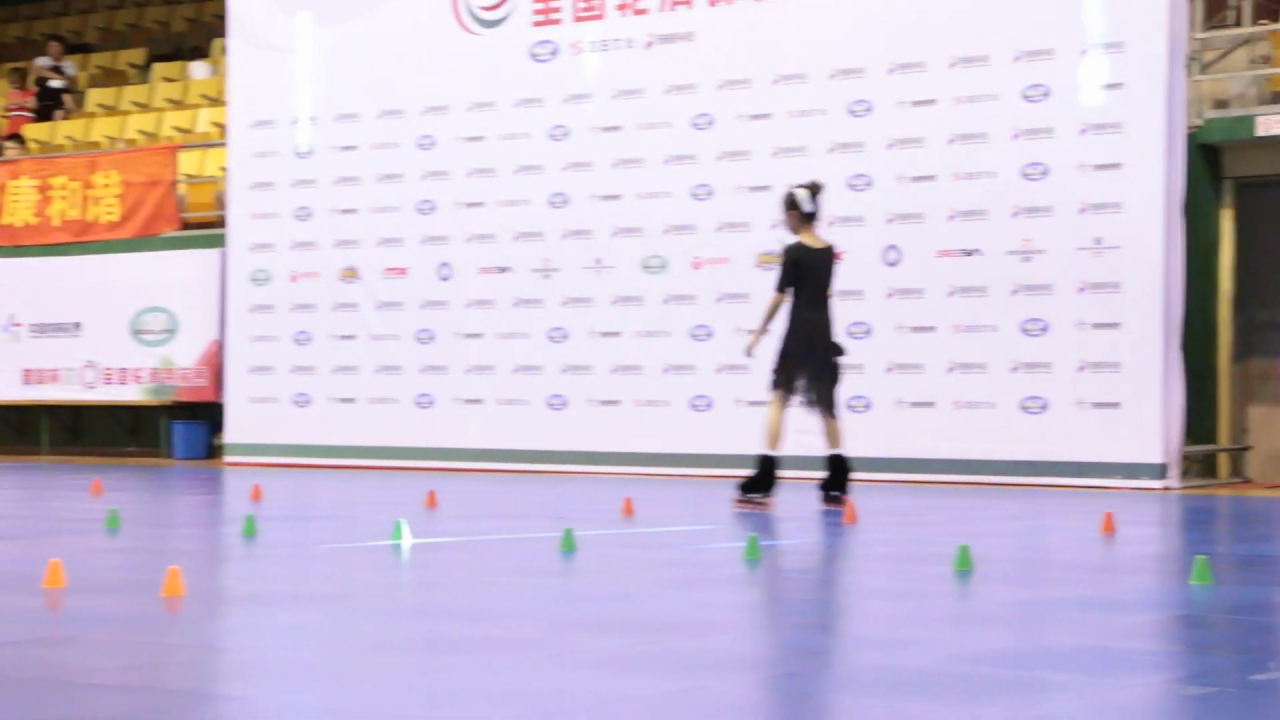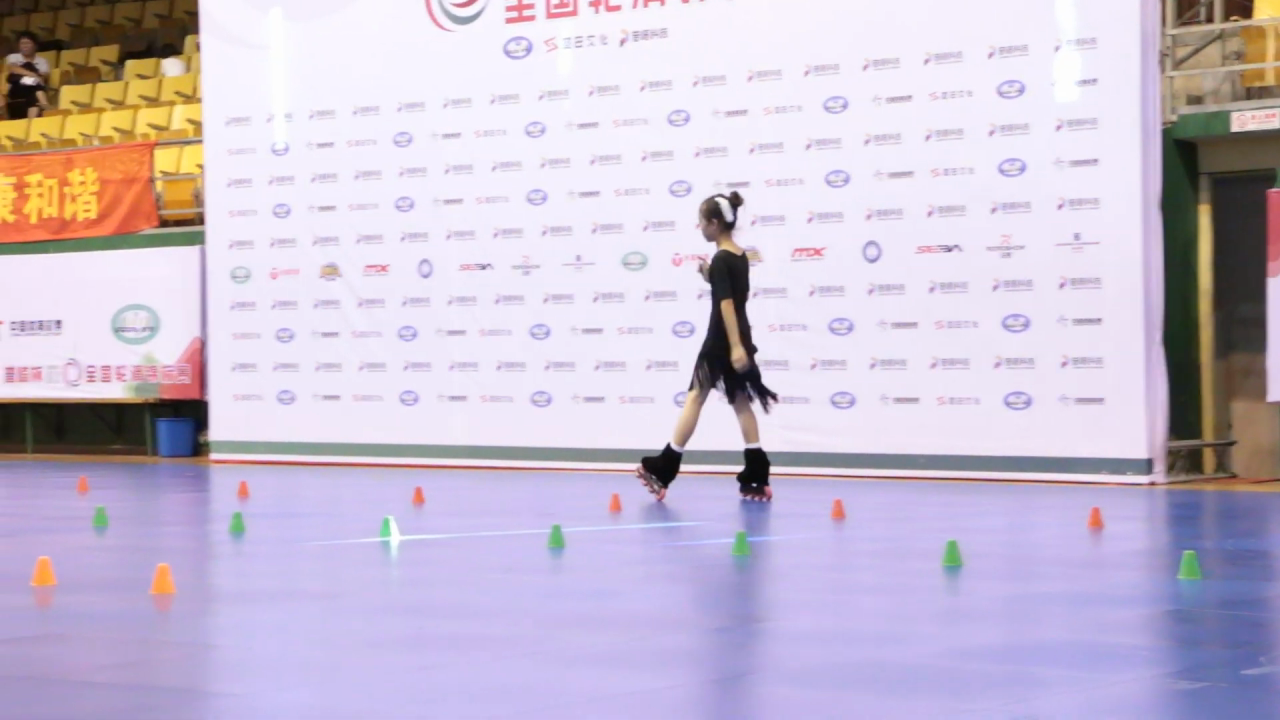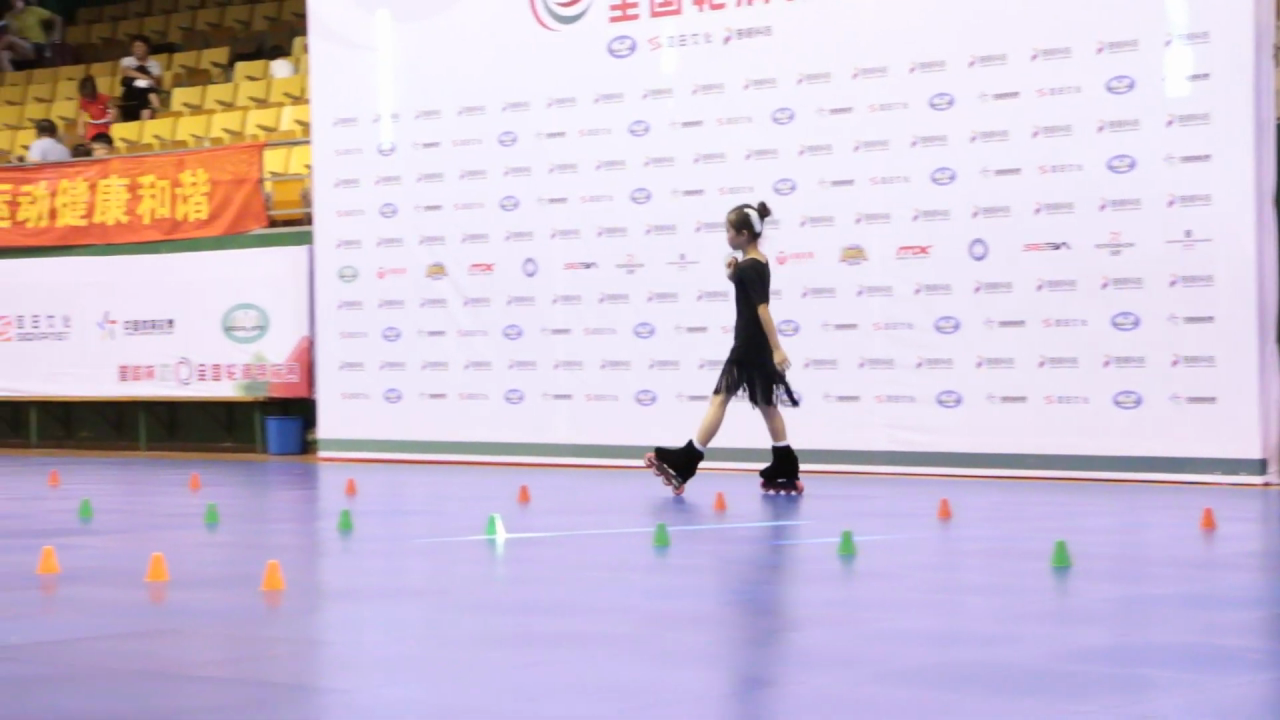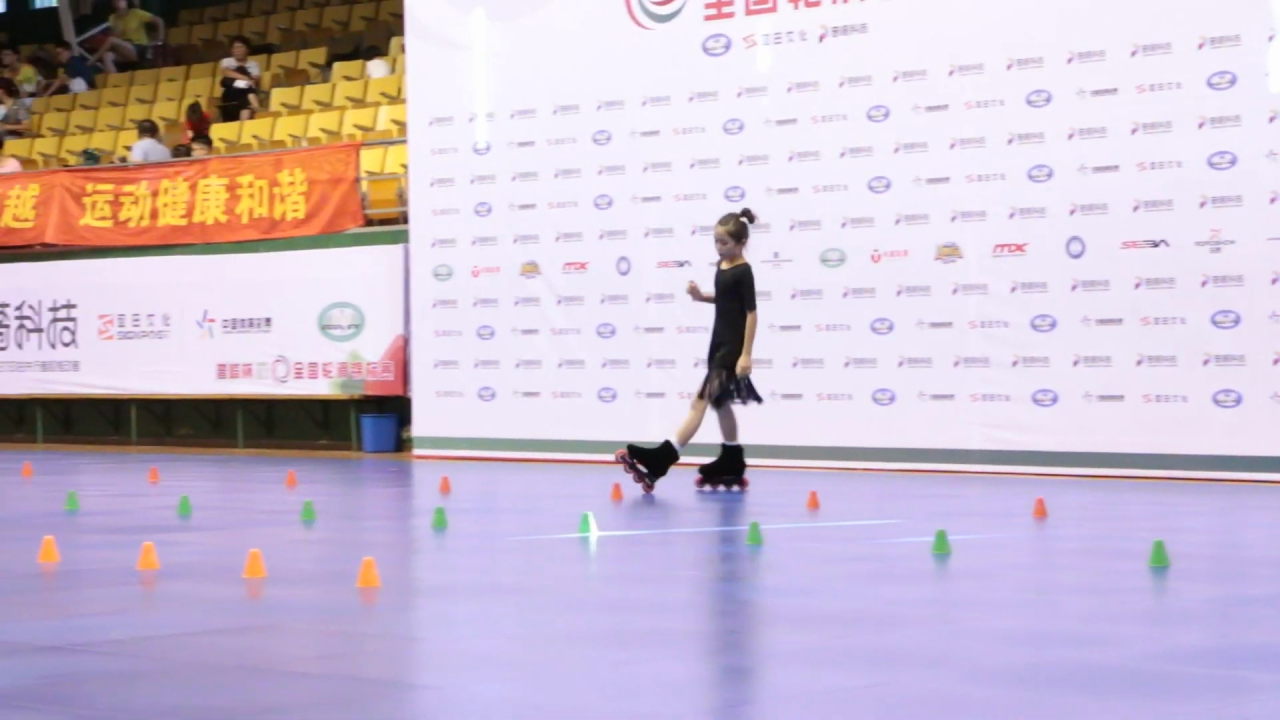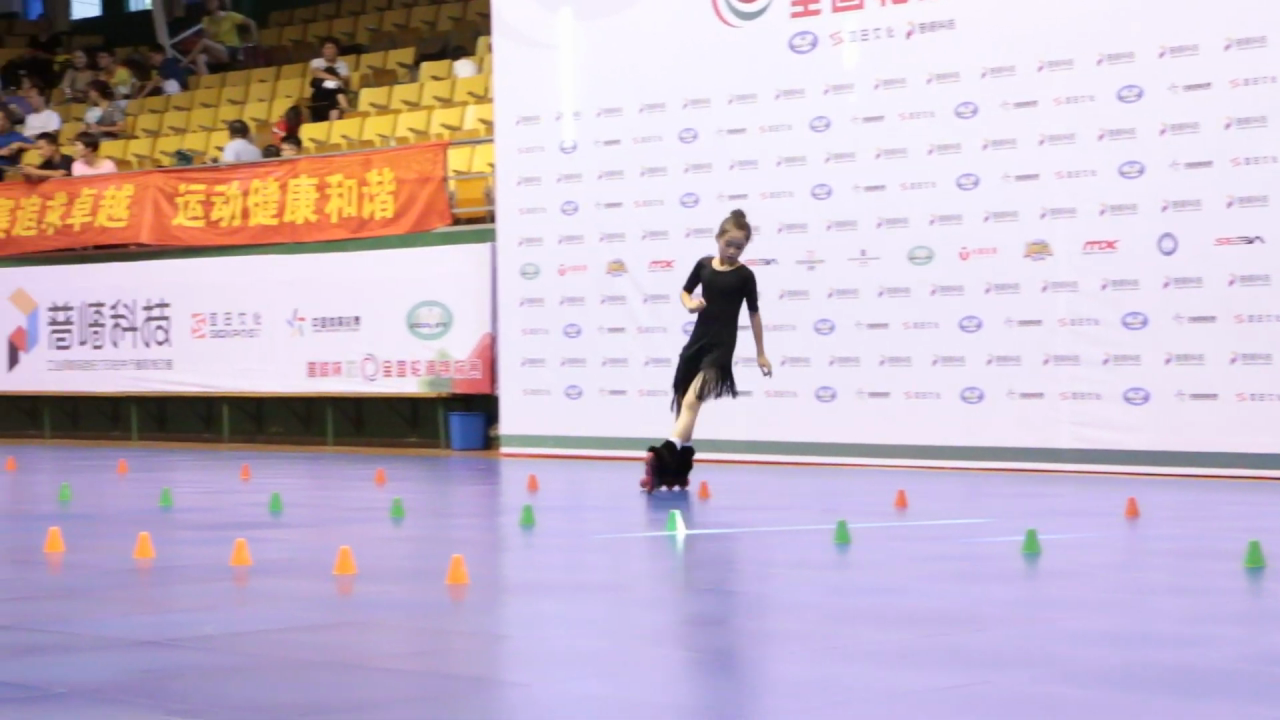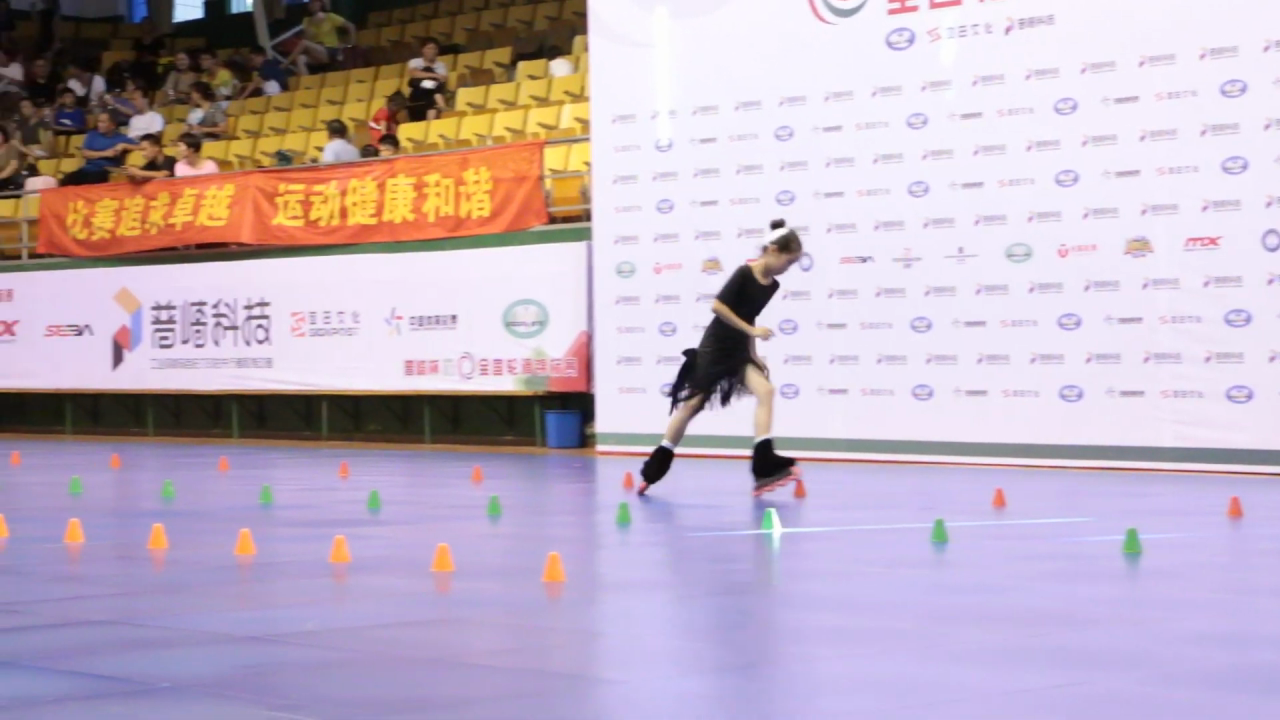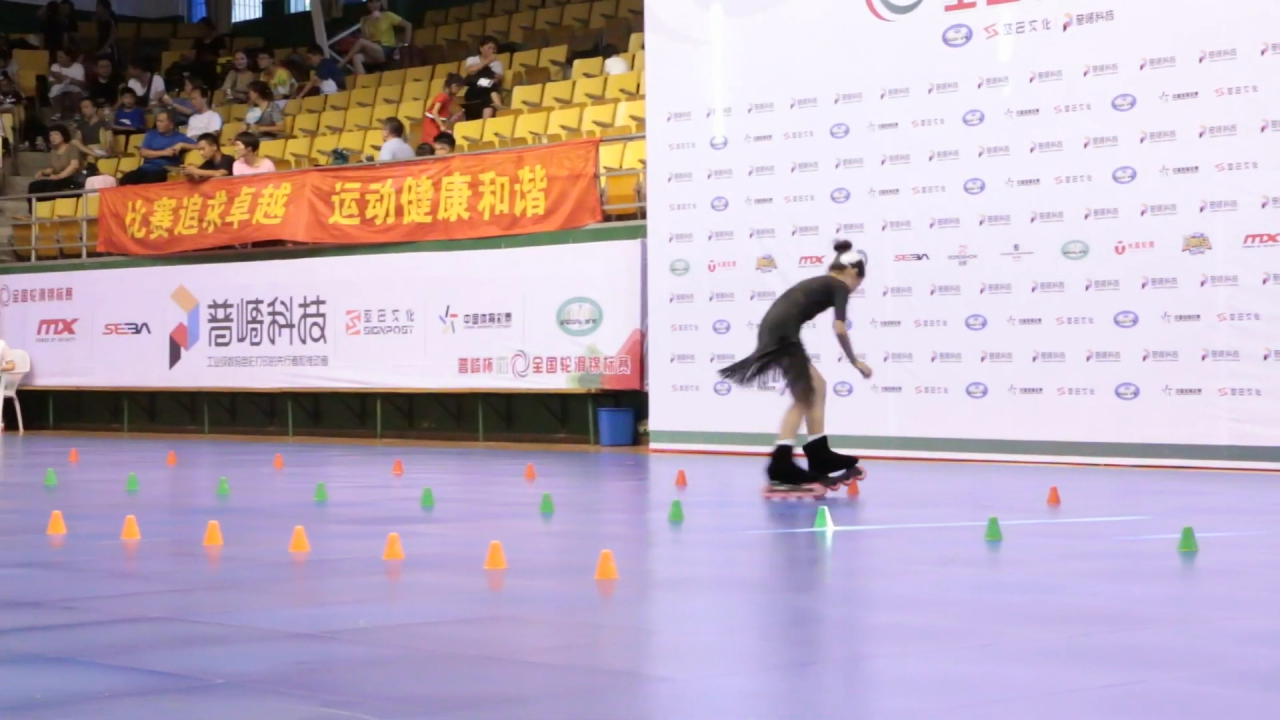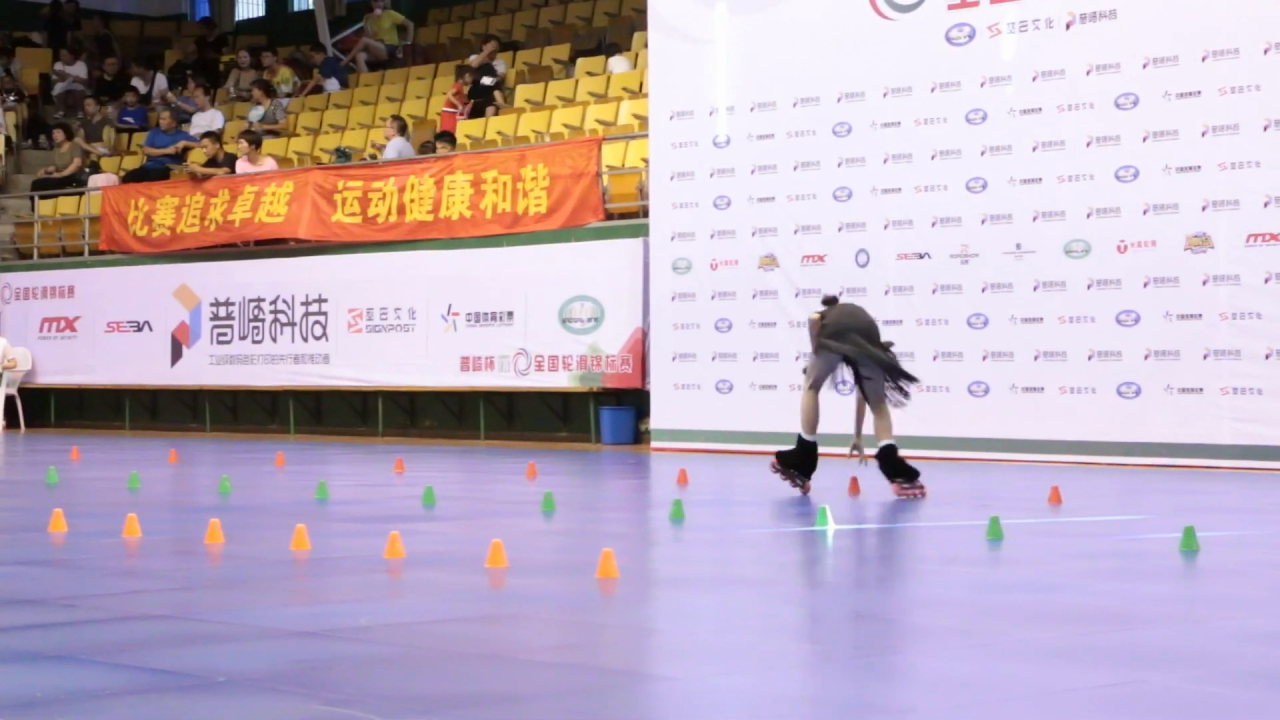
dt=0.3s
person 1, frame 1
left shoulder: (794, 251)
right shoulder: (828, 250)
left elbow: (780, 296)
left wrist: (758, 334)
left hip: (800, 334)
right hip: (822, 334)
left knee: (778, 400)
right knee: (825, 405)
left ankle: (762, 484)
right ankle: (837, 485)
person 1, frame 2
left shoulder: (721, 260)
right shoulder: (741, 256)
left elbow: (727, 303)
left wrist: (736, 345)
left hip: (722, 340)
right hip: (740, 338)
left knee: (695, 398)
right knee: (741, 402)
left ankle: (663, 469)
right ankle: (756, 478)
person 1, frame 3
left shoulder: (748, 267)
right shoulder: (760, 263)
left elbow: (762, 308)
left wrist: (777, 349)
right wrist: (734, 278)
left hip: (748, 345)
right hip: (759, 346)
left knee: (719, 400)
right knee: (765, 403)
left ankle: (682, 463)
right ankle: (785, 472)
person 1, frame 4
left shoulder: (743, 272)
right shoulder: (722, 267)
left elbow: (751, 314)
left wrist: (746, 355)
right wrist: (701, 297)
left hip: (732, 347)
right hip: (718, 344)
left knee: (700, 402)
right knee: (719, 402)
left ankle: (657, 461)
right ankle: (730, 466)
person 1, frame 5
left shoulder: (745, 275)
right shoulder: (703, 265)
left elbow: (754, 314)
right elbow: (685, 292)
left wrist: (760, 354)
right wrist: (690, 305)
left hip: (721, 347)
right hip: (698, 341)
left knee: (692, 400)
right knee: (682, 401)
left ankle: (667, 459)
right ankle: (676, 468)
person 1, frame 6
left shoulder: (773, 286)
right shoulder: (743, 273)
right elbow: (717, 305)
left wrist: (753, 353)
right wrist: (748, 330)
left hip: (737, 350)
right hip: (715, 345)
left knee: (765, 390)
right knee: (691, 403)
left ankle: (765, 465)
right ankle: (655, 465)
person 1, frame 7
left shoulder: (818, 283)
right shoulder: (839, 287)
right elbow: (840, 329)
right wrist: (855, 362)
left hip: (772, 330)
right hip: (783, 332)
left knee: (816, 387)
right knee: (806, 395)
left ankle: (821, 462)
right ankle: (782, 470)
person 1, frame 8
left shoulder: (822, 319)
left elbow: (815, 317)
right elbow: (861, 393)
left wrist: (815, 351)
right wrist: (857, 437)
left hip: (834, 335)
right hip: (865, 336)
left knee: (811, 387)
right knee: (878, 403)
left ankle: (801, 461)
right ankle: (895, 468)
